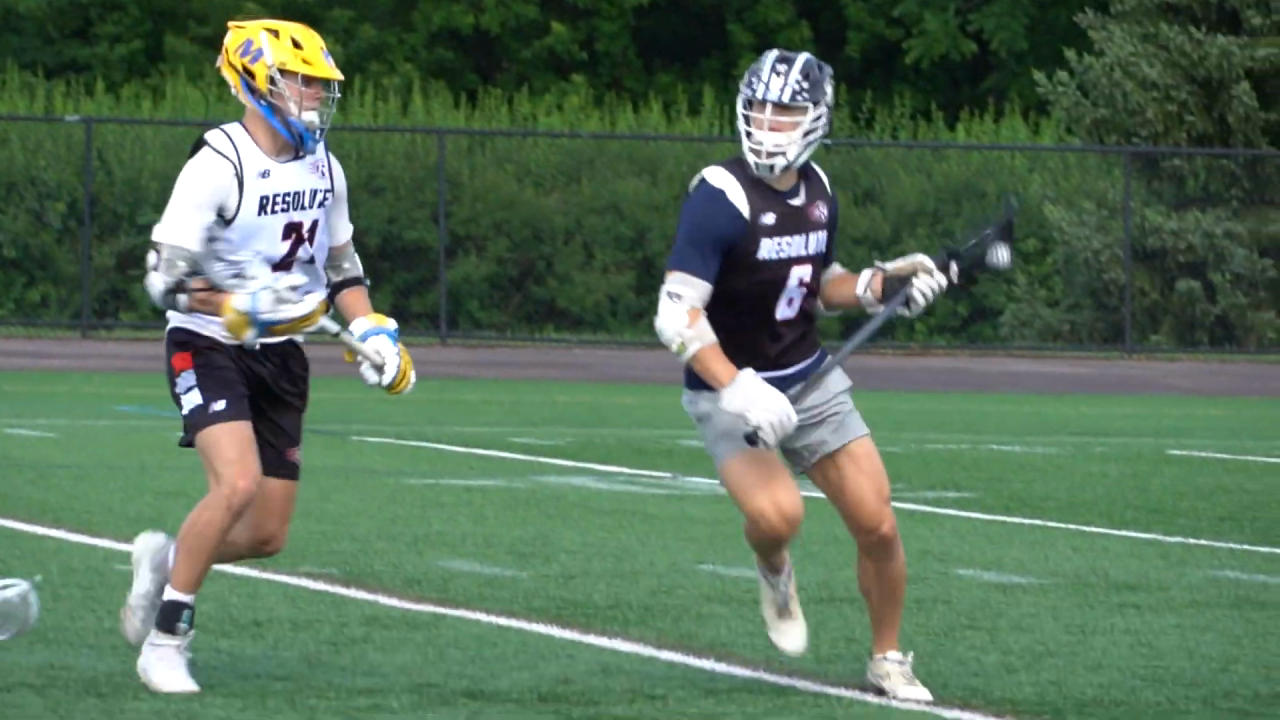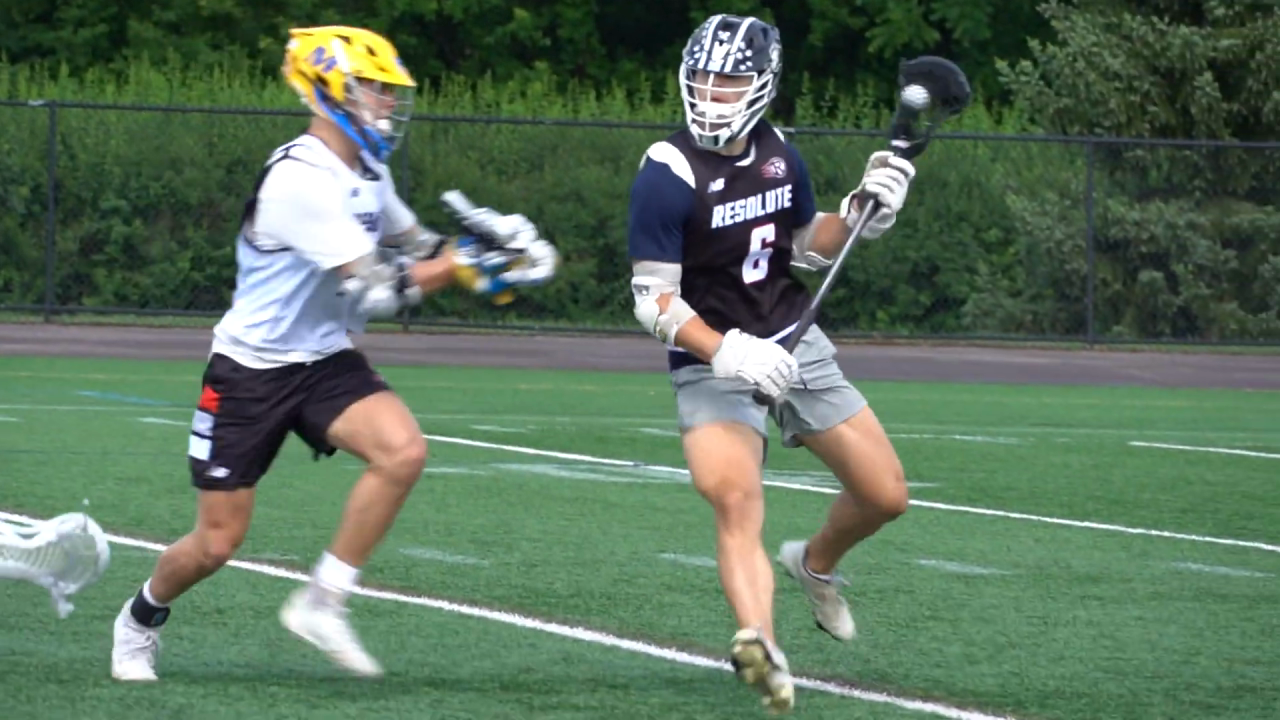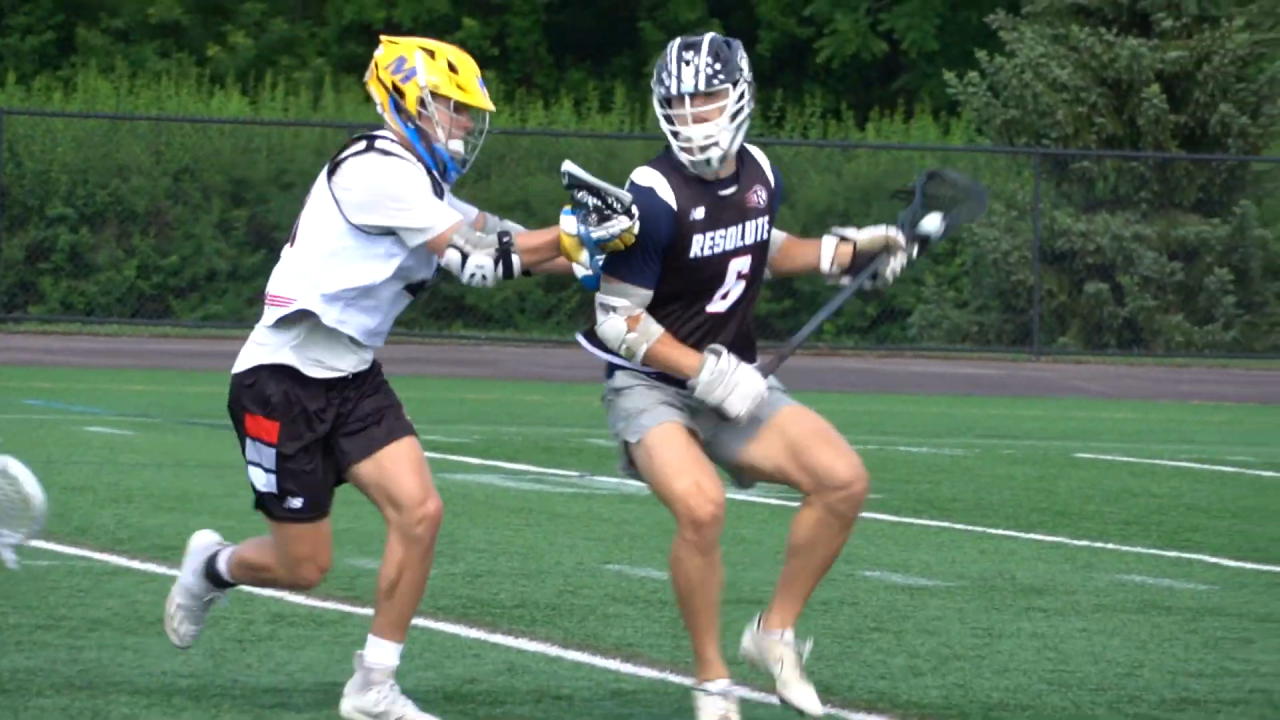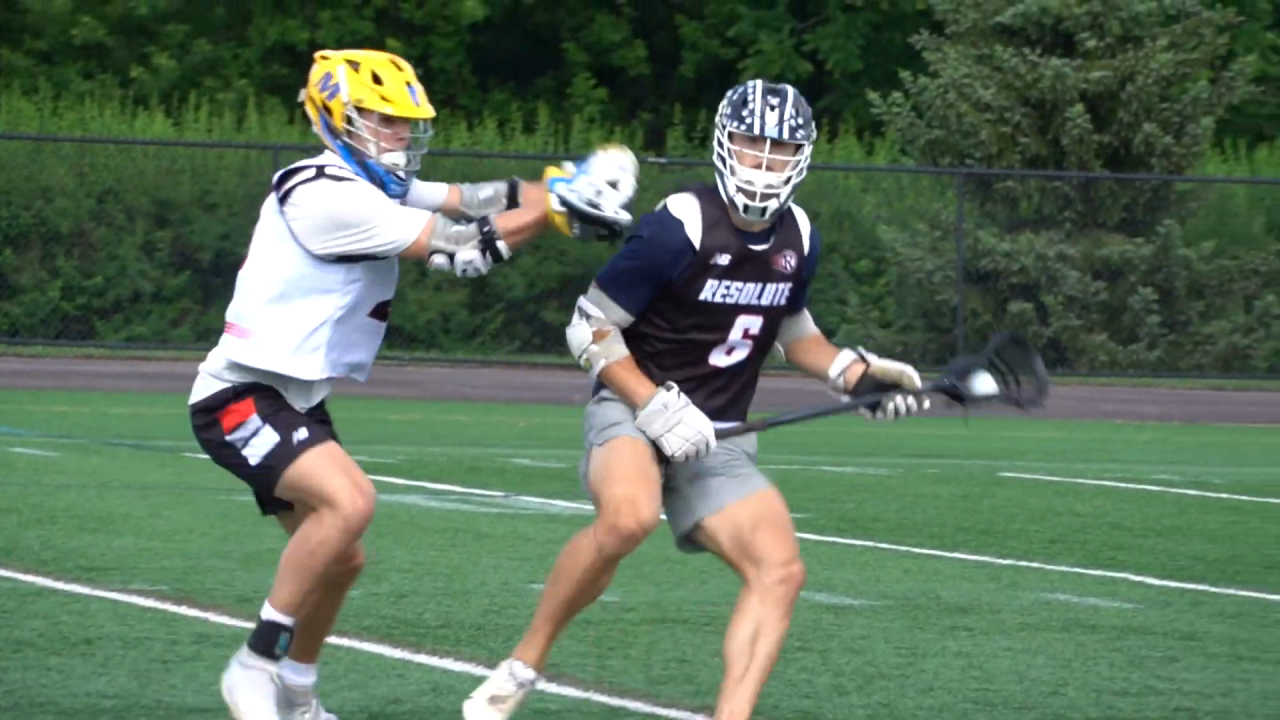
dt=0.3s
person 1, frame 1
left shoulder: (324, 166)
right shoulder: (213, 164)
left elbow: (340, 262)
right elbow: (163, 276)
left wrist: (374, 334)
right wrist: (239, 307)
left hip: (280, 357)
right hip: (207, 347)
left knee: (261, 534)
right knee: (236, 484)
left ankle: (165, 559)
right ankle: (160, 640)
person 1, frame 2
left shoulder: (369, 169)
right shoulder: (297, 180)
left elbow: (410, 243)
right elbow: (370, 288)
left wrist: (495, 252)
right wrist: (464, 266)
left hip: (328, 360)
right hip: (252, 370)
left knee: (404, 451)
right knee: (215, 543)
left ankle: (320, 602)
right ankle: (139, 625)
person 1, frame 3
left shoulder: (416, 181)
right shoulder: (375, 166)
left elbow: (485, 248)
right elbow: (472, 258)
left wrist: (580, 241)
right wrist: (565, 237)
left hip: (349, 375)
right hip: (279, 380)
left knee: (420, 512)
right knee: (304, 566)
right ankle: (212, 566)
person 1, frame 4
left shoulder: (370, 187)
right shoulder: (322, 192)
left elbow: (471, 202)
right elbow: (457, 251)
left wrist: (566, 186)
right wrist: (557, 208)
left hip: (297, 400)
right hip: (241, 397)
left knee: (339, 557)
right knee: (349, 505)
right ankle: (256, 663)
person 2, frame 1
left shoulder: (818, 191)
right shoulder: (719, 197)
right elbow: (676, 314)
left wrist: (888, 283)
right wrist: (739, 392)
left hip: (807, 377)
right hip: (728, 391)
left knee: (878, 526)
right knee: (778, 516)
left ankle: (886, 656)
right ankle: (773, 569)
person 2, frame 2
left shoulder: (779, 152)
right shoulder: (667, 172)
right elbow: (654, 299)
left wrist: (865, 206)
right wrist: (728, 354)
left hip: (795, 348)
right hip: (713, 366)
left knee: (886, 498)
right knee: (734, 498)
left ankle: (813, 563)
person 2, frame 3
left shoulder: (758, 172)
right shoulder: (654, 195)
right elbow: (617, 321)
left wrist: (846, 249)
right wrist: (706, 373)
left hip: (730, 380)
right hip: (650, 385)
left knee: (844, 480)
right knee: (699, 508)
left ankle: (776, 633)
person 2, frame 4
left shoulder: (798, 237)
right shoulder: (679, 226)
left elbow: (791, 328)
right elbow: (589, 330)
left wrist: (855, 372)
right wrist: (655, 405)
left hip: (711, 435)
right hip: (629, 410)
left knee: (780, 569)
right knee: (626, 520)
right ankle: (520, 668)
